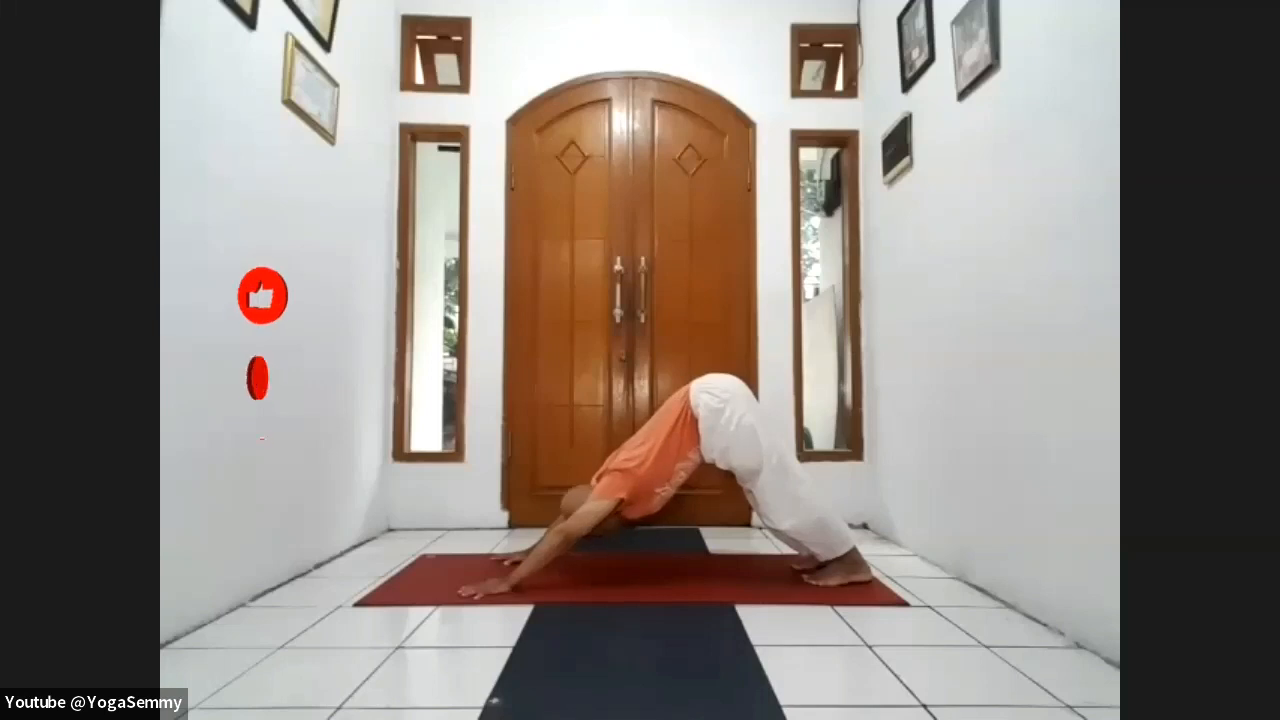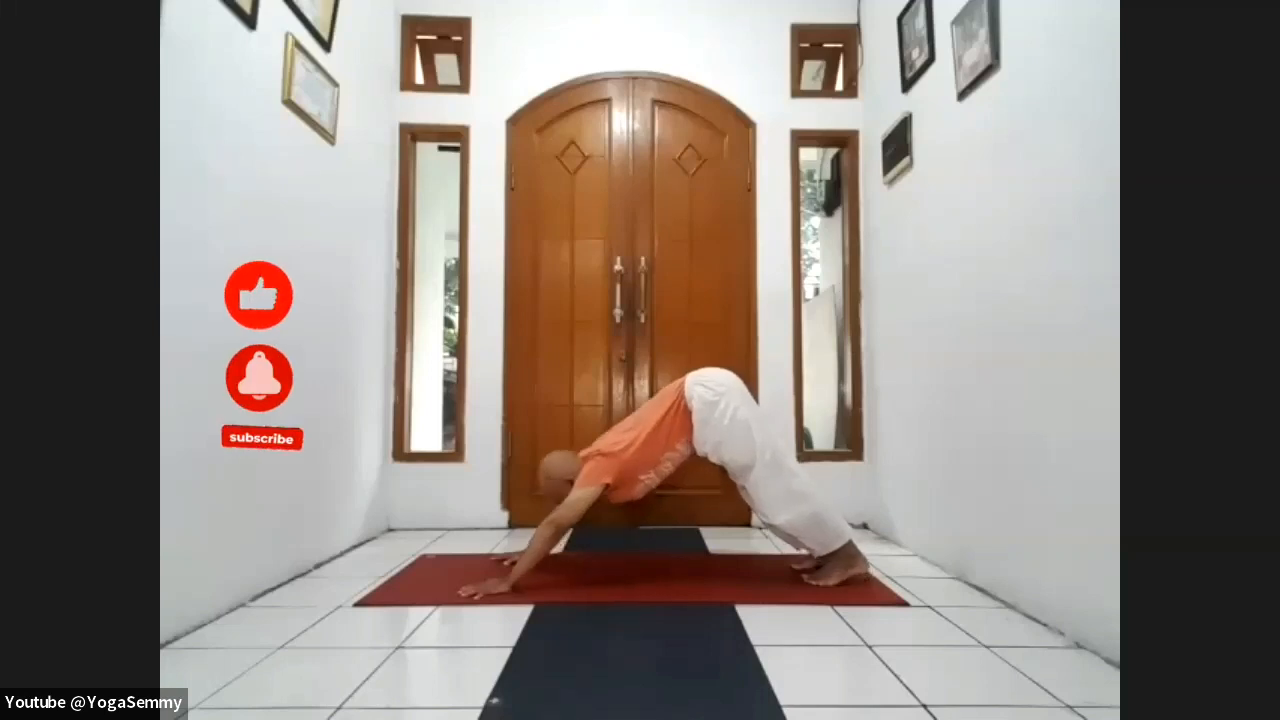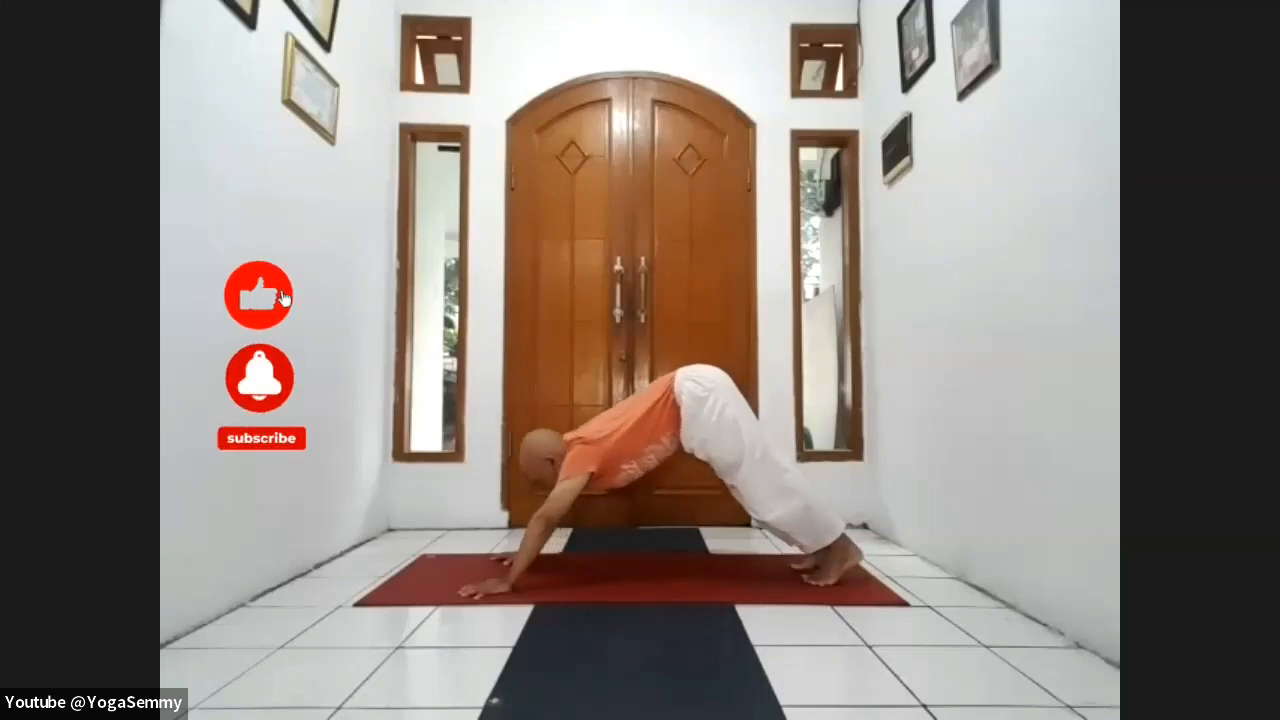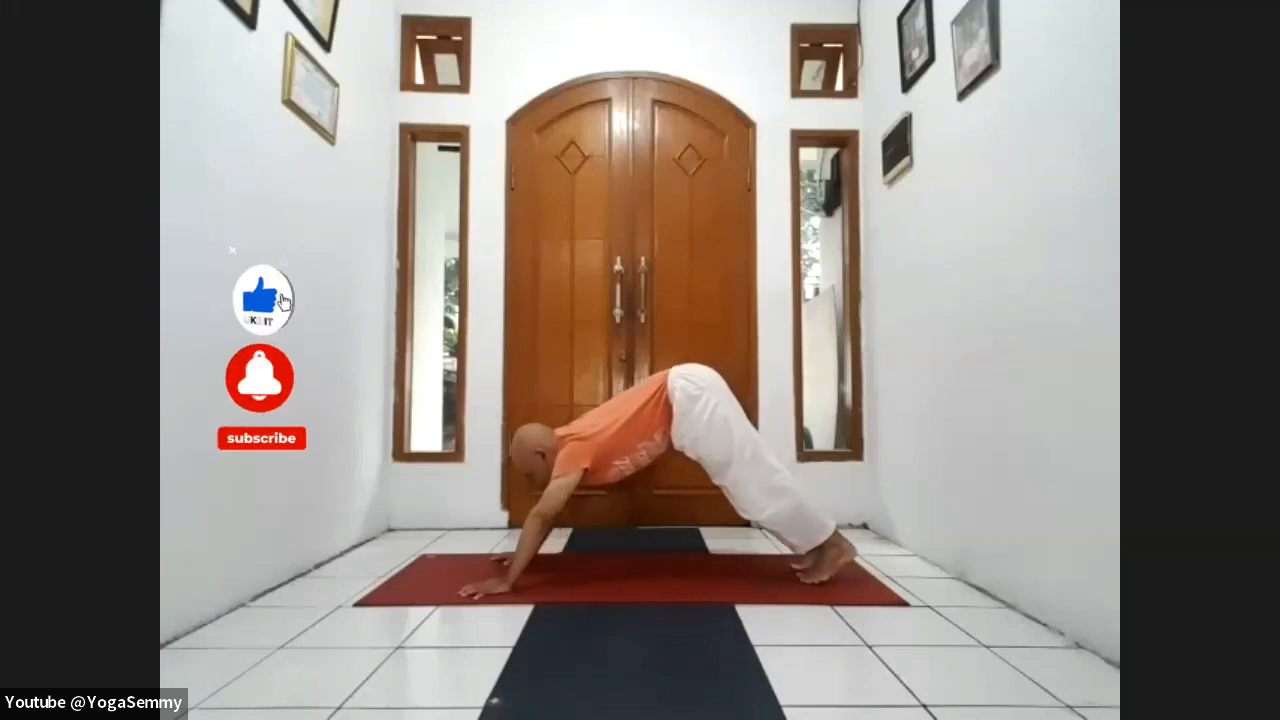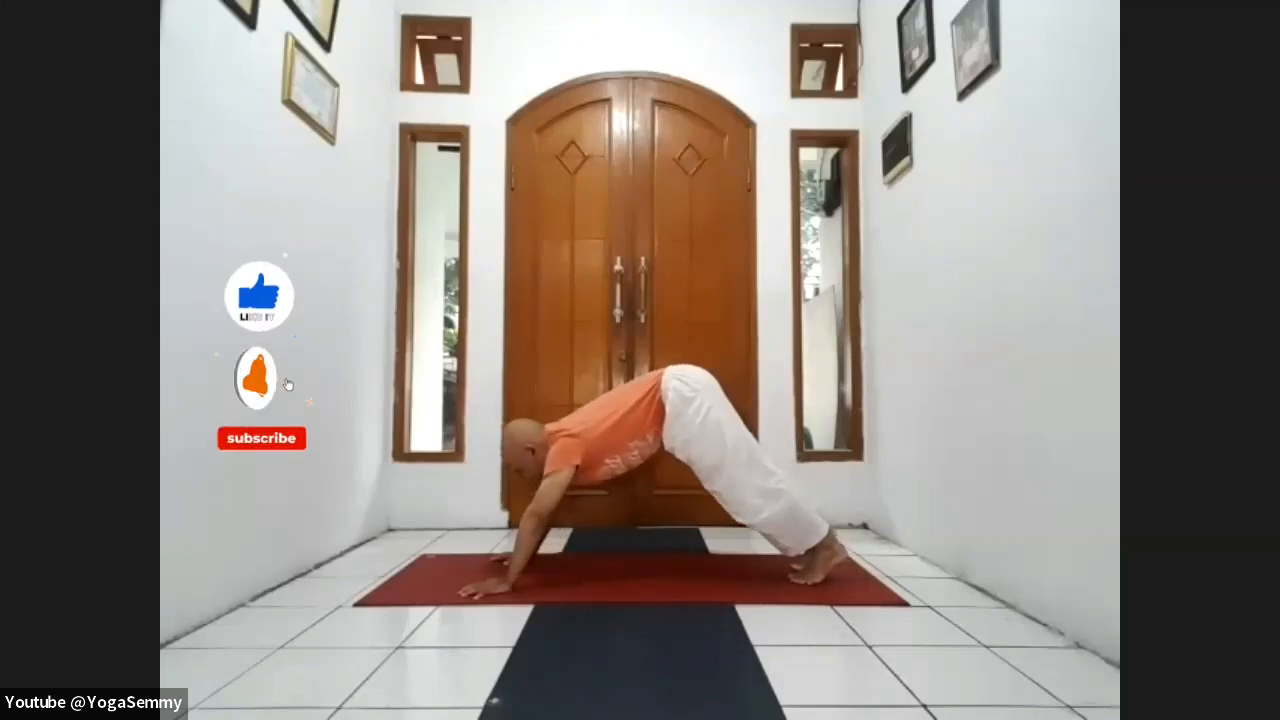
dt=0.5s
person 1, frame 1
left shoulder: (616, 485)
right shoulder: (611, 484)
left elbow: (567, 533)
right elbow: (566, 524)
left wrist: (510, 581)
right wrist: (535, 552)
left hip: (715, 406)
right hip: (712, 401)
left knee: (775, 485)
right knee: (769, 482)
left ankle: (849, 560)
right ankle: (825, 550)
person 1, frame 2
left shoulder: (598, 468)
right shoulder: (593, 463)
left elbow: (556, 523)
right elbow: (558, 519)
left wrist: (508, 580)
right wrist: (530, 553)
left hip: (709, 399)
right hip: (706, 396)
left knee: (770, 480)
right knee: (763, 478)
left ankle: (846, 555)
right ankle: (827, 549)
person 1, frame 3
left shoulder: (579, 456)
right shoulder: (575, 449)
left elbow: (545, 518)
right elbow: (550, 517)
left wrist: (507, 580)
right wrist: (526, 555)
left hip: (697, 396)
right hip: (694, 395)
left knee: (760, 477)
right knee: (757, 476)
left ankle: (839, 547)
right ankle: (824, 547)
person 1, frame 4
left shoulder: (572, 451)
right shoulder: (567, 444)
left elbow: (541, 515)
right elbow: (546, 515)
left wrist: (507, 580)
right wrist: (524, 556)
left hip: (689, 395)
right hip: (685, 393)
left knee: (752, 478)
right knee: (749, 476)
left ankle: (830, 544)
right ankle: (818, 545)
person 1, frame 5
left shoulder: (563, 447)
right shoulder: (559, 440)
left elbow: (536, 514)
right elbow: (543, 513)
left wrist: (507, 579)
right wrist: (525, 556)
left hip: (681, 396)
right hip: (678, 394)
left knee: (742, 481)
right knee: (739, 480)
left ankle: (822, 545)
right ankle: (809, 542)
